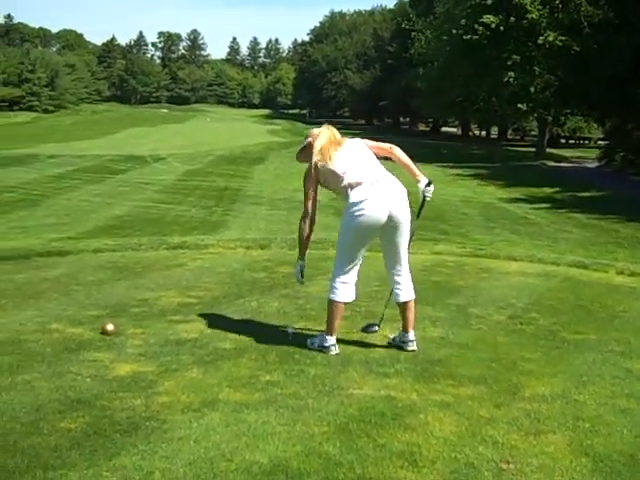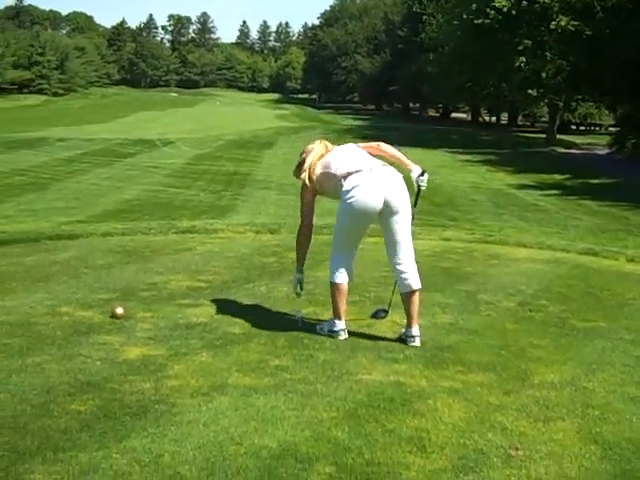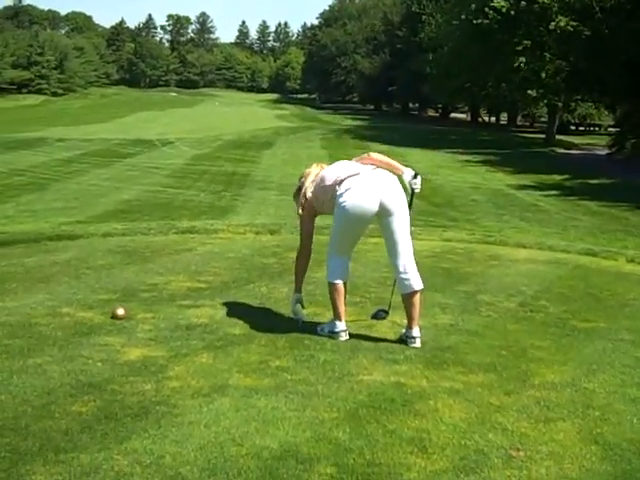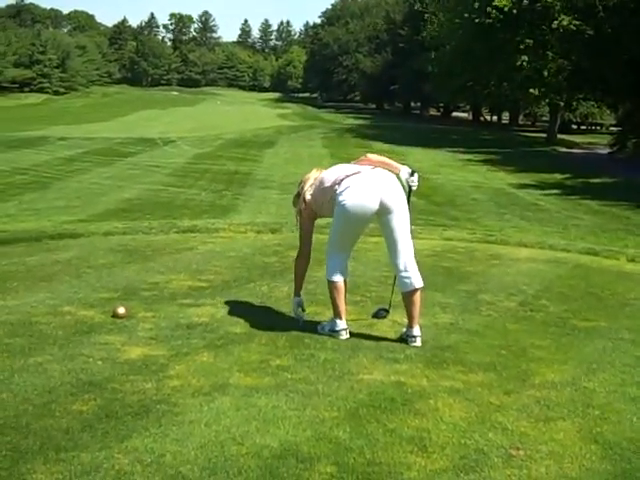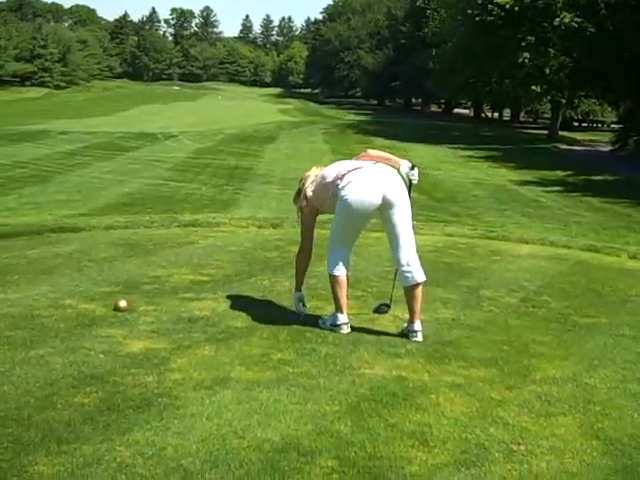
dt=0.3s
person 1, frame 1
left shoulder: (315, 166)
right shoulder: (356, 143)
left elbow: (308, 217)
right elbow: (393, 149)
left wrist: (301, 259)
right wrist: (420, 178)
left hip: (366, 203)
right hip: (396, 194)
left knee: (344, 273)
right knee: (399, 269)
left ankle: (328, 339)
right ankle: (408, 335)
person 1, frame 2
left shoulder: (311, 176)
right shoulder: (348, 148)
left elbow: (305, 228)
right elbow: (381, 147)
left wrist: (299, 270)
right wrist: (413, 168)
left hip: (360, 190)
right hip: (393, 181)
left knee: (341, 256)
right knee: (404, 258)
left ankle: (338, 324)
right ankle: (412, 330)
person 1, frame 3
left shoulder: (310, 197)
right shoulder: (344, 165)
left elbow: (304, 250)
right elbow: (370, 156)
left wrist: (297, 291)
right wrist: (405, 171)
left hip: (355, 196)
right hip: (388, 185)
left knee: (337, 257)
right knee: (404, 260)
left ankle: (339, 325)
right ankle: (413, 331)
person 1, frame 4
left shoulder: (309, 201)
right shoulder: (341, 168)
left elbow: (304, 254)
right elbow: (368, 158)
left wrist: (297, 294)
right wrist: (402, 170)
left hip: (354, 195)
right hip: (388, 183)
left knee: (336, 256)
right knee: (405, 259)
left ankle: (339, 324)
right ankle: (413, 330)
person 1, frame 5
left shoulder: (311, 197)
right shoulder: (342, 166)
left elbow: (305, 249)
right elbow: (368, 153)
left wrist: (298, 289)
right wrist: (402, 164)
left hip: (357, 190)
right hip: (390, 179)
left knee: (338, 252)
right knee: (407, 255)
left ankle: (340, 318)
right ankle: (414, 325)
